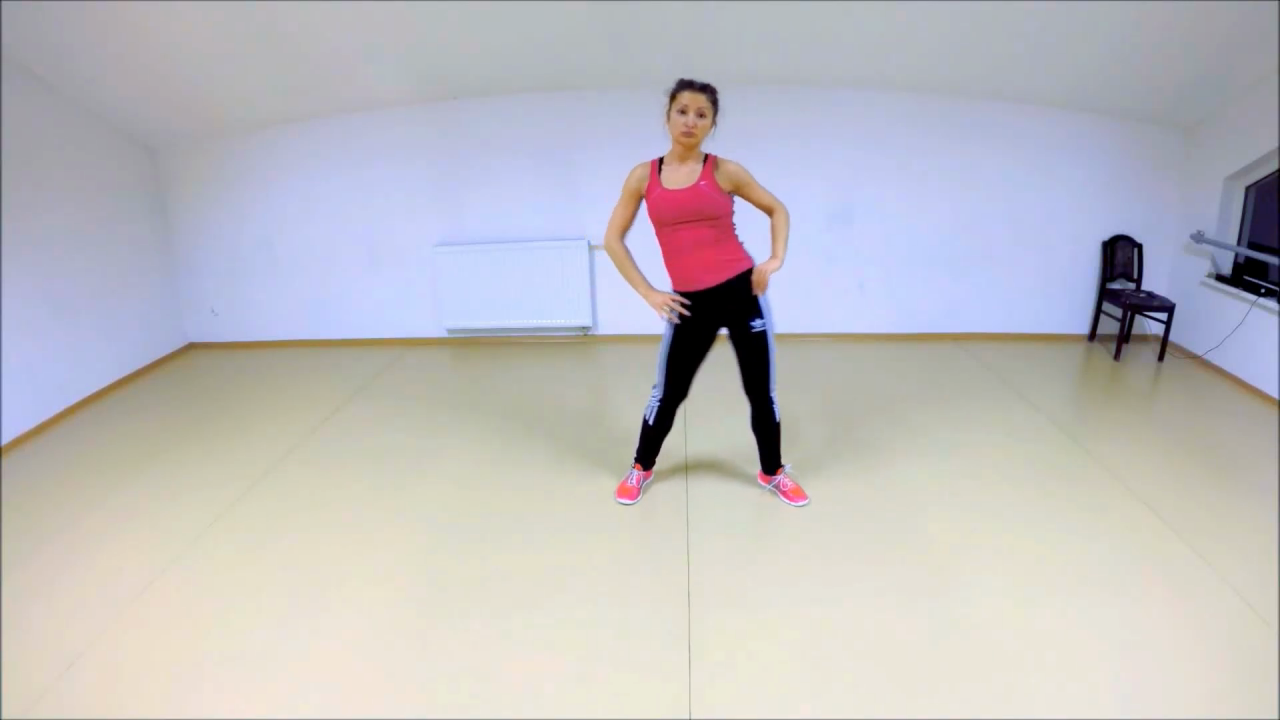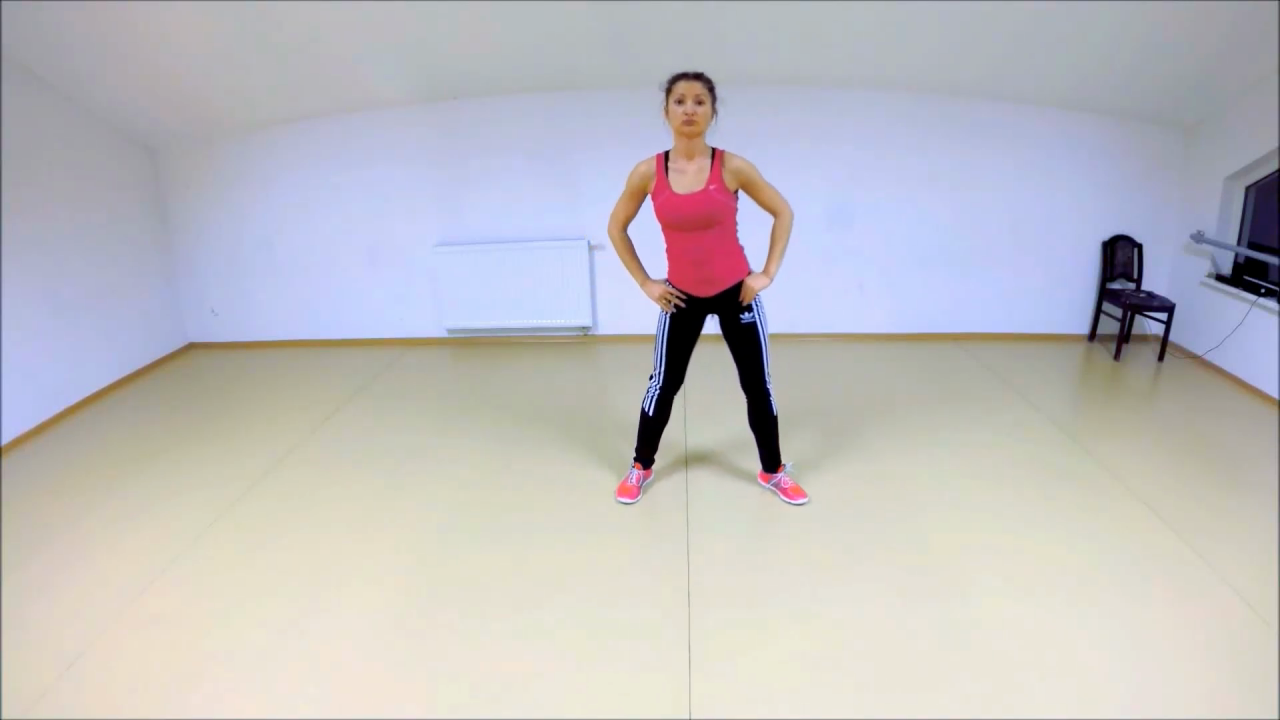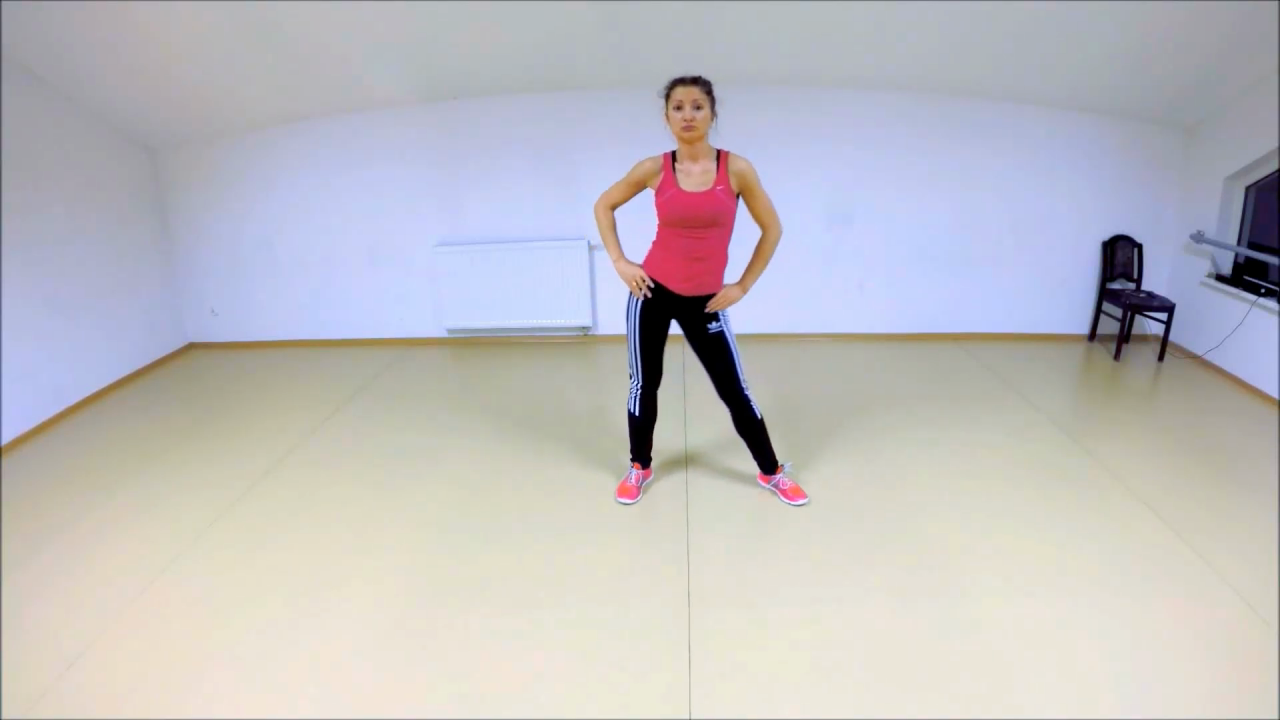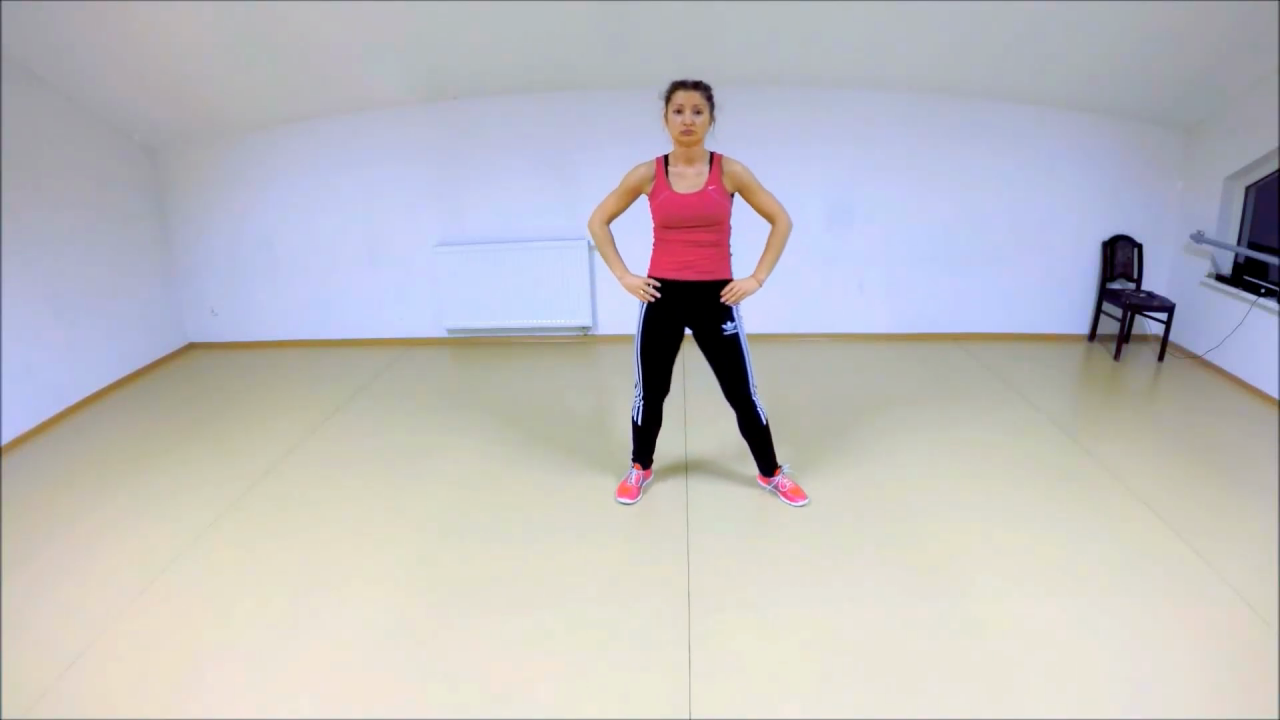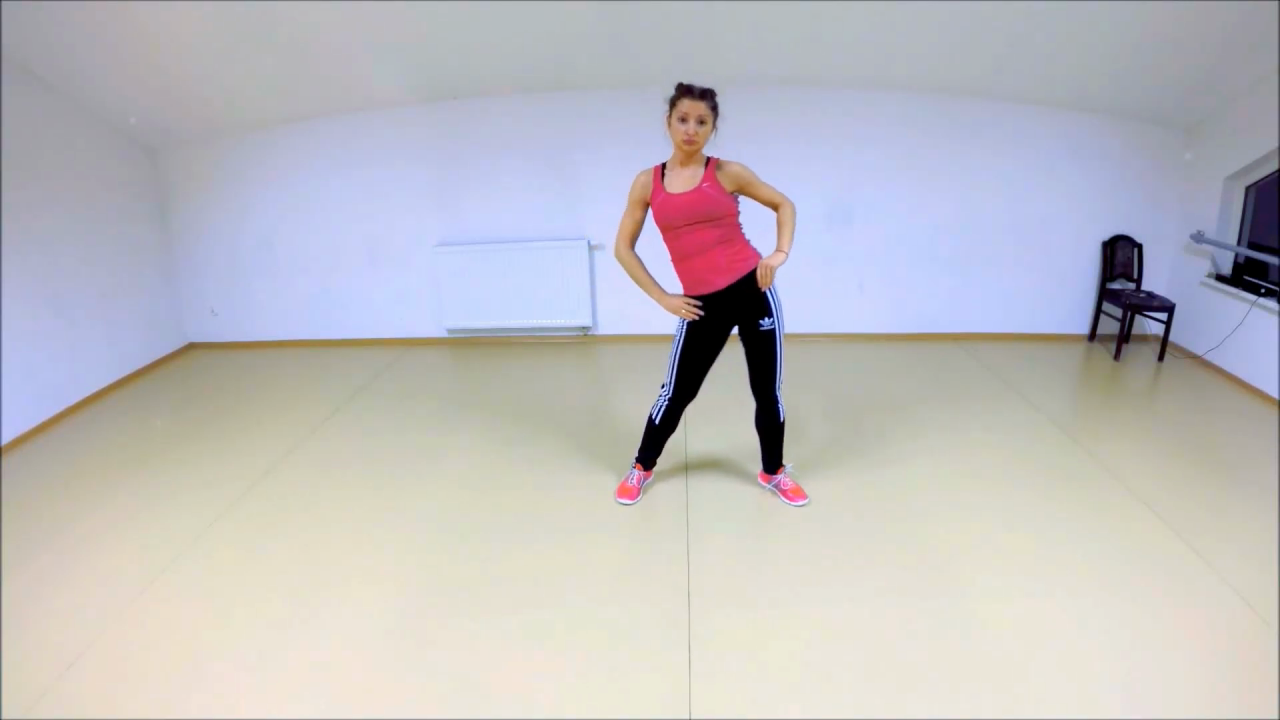
dt=0.5s
person 1, frame 1
left shoulder: (724, 171)
right shoulder: (643, 175)
left elbow: (777, 209)
right elbow: (613, 239)
left wrist: (777, 258)
right wrist: (648, 293)
left hip: (743, 291)
right hip: (692, 302)
left knee: (761, 391)
right knee: (668, 392)
left ankle: (772, 472)
right ankle: (642, 467)
person 1, frame 2
left shoulder: (733, 167)
right shoulder: (648, 172)
left elbow: (782, 212)
right elbow: (616, 228)
left wrist: (768, 272)
right wrist: (646, 283)
left hip: (737, 292)
right hip: (682, 296)
left knee: (757, 385)
right knee: (664, 384)
left ankle: (772, 471)
right ankle: (641, 466)
person 1, frame 3
left shoulder: (737, 169)
right shoulder: (654, 169)
left elbow: (772, 229)
right elbow: (604, 205)
left wrist: (743, 285)
right wrist: (619, 261)
left hip: (705, 301)
right hip: (652, 292)
left knee: (735, 391)
right knee: (644, 383)
left ankle: (771, 471)
right ankle: (639, 467)
person 1, frame 4
left shoulder: (730, 171)
right shoulder: (646, 174)
left elbow: (781, 220)
right elbow: (598, 221)
left wrist: (757, 278)
right wrist: (623, 275)
left hip: (716, 298)
right hip: (663, 297)
left knee: (743, 395)
right knee: (650, 393)
left ankle: (770, 473)
right ankle: (640, 467)
person 1, frame 5
left shoulder: (727, 172)
right shoulder: (647, 182)
left elbow: (784, 204)
right elbow: (623, 247)
left wrist: (781, 252)
right wrist: (661, 297)
left hip: (752, 291)
right hip: (703, 304)
left knee: (767, 390)
right knee: (676, 393)
left ankle: (773, 471)
right ankle: (642, 467)
